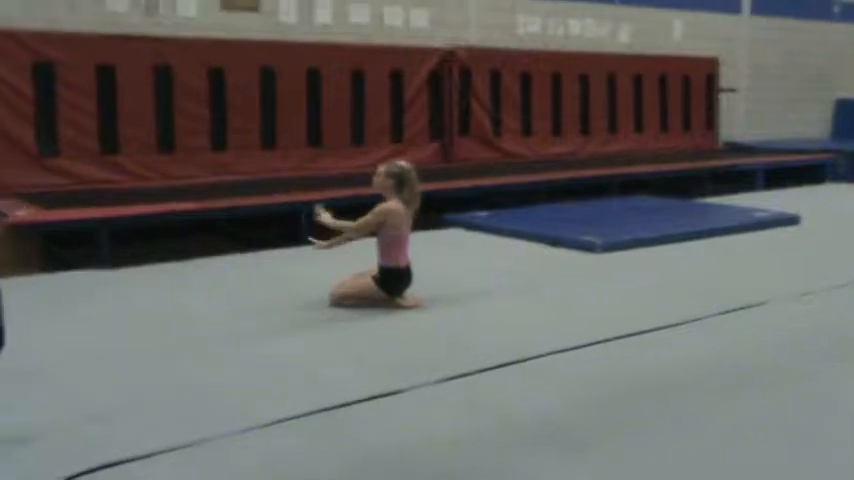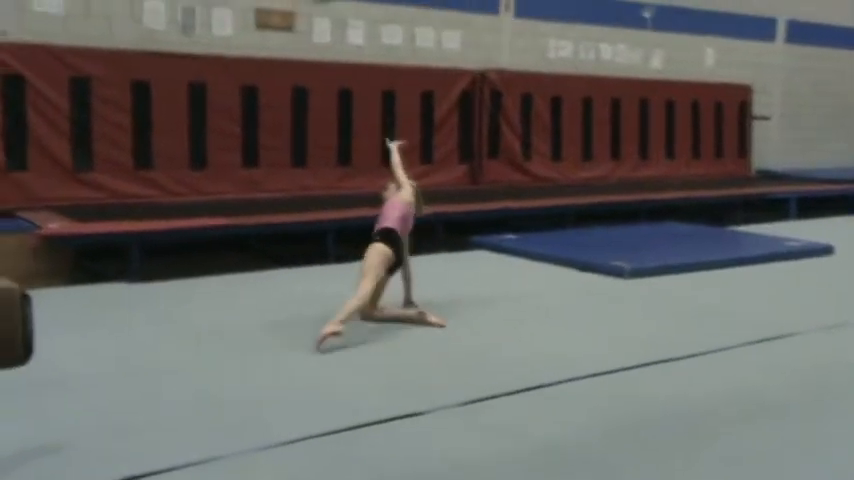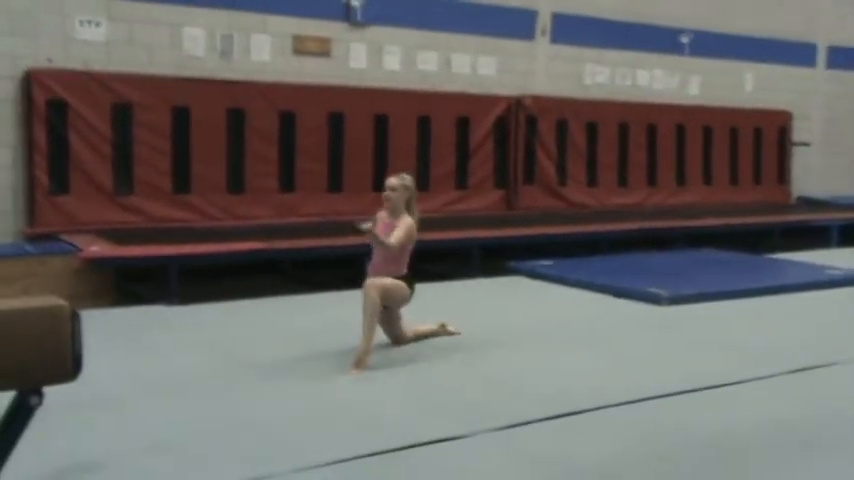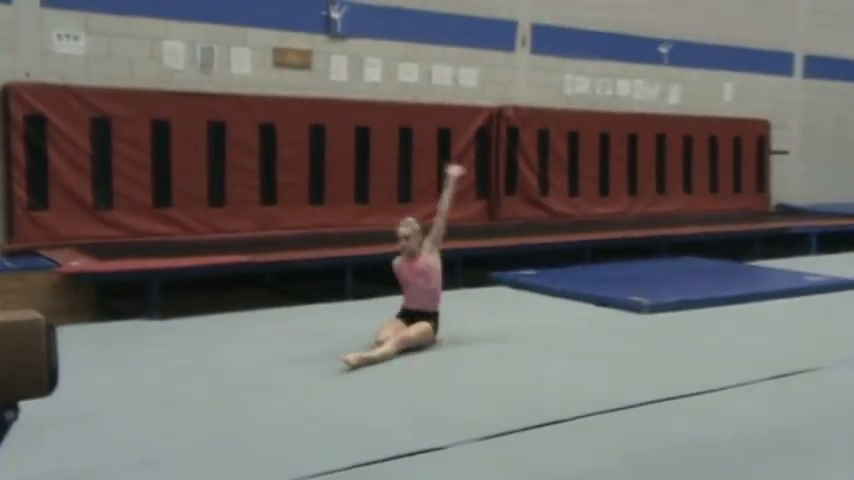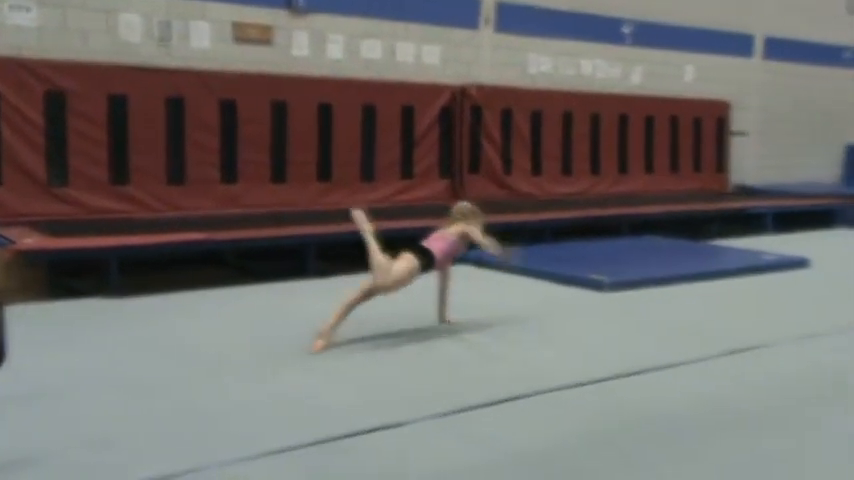
dt=1s
person 1, frame 1
left shoulder: (387, 209)
right shoulder: (401, 205)
left elbow: (354, 228)
right elbow: (363, 230)
left wrist: (329, 221)
right wrist: (329, 243)
left hip: (392, 277)
right hip: (399, 273)
left knee: (336, 296)
right knee: (348, 285)
left ankle: (394, 301)
right ankle: (393, 294)
person 1, frame 2
left shoulder: (405, 191)
right shoulder: (404, 217)
left elbow: (397, 165)
right elbow: (404, 260)
left wrist: (393, 147)
right wrist: (408, 298)
left hip: (385, 241)
left knee: (366, 286)
right knee: (366, 311)
left ankle: (337, 323)
right ankle: (415, 315)
person 1, frame 3
left shoulder: (407, 223)
right shoulder: (380, 216)
left elbow: (391, 245)
left wrist: (372, 232)
left hip: (400, 285)
right hip: (383, 286)
left knee: (371, 285)
right knee: (398, 337)
left ankle: (363, 354)
right ankle: (438, 329)
person 1, frame 4
left shoulder: (431, 249)
right shoulder: (397, 263)
left elbow: (442, 214)
left wrist: (451, 179)
left hip: (428, 319)
right hip: (406, 314)
left knee: (400, 340)
right knee: (382, 339)
person 1, frame 5
left shoulder: (448, 240)
right shoulder: (466, 228)
left elbow: (444, 277)
right elbow: (480, 237)
left wrist: (443, 315)
right wrist: (494, 248)
right hip: (419, 255)
left knee: (369, 288)
right knee: (383, 283)
right ankle: (367, 230)
